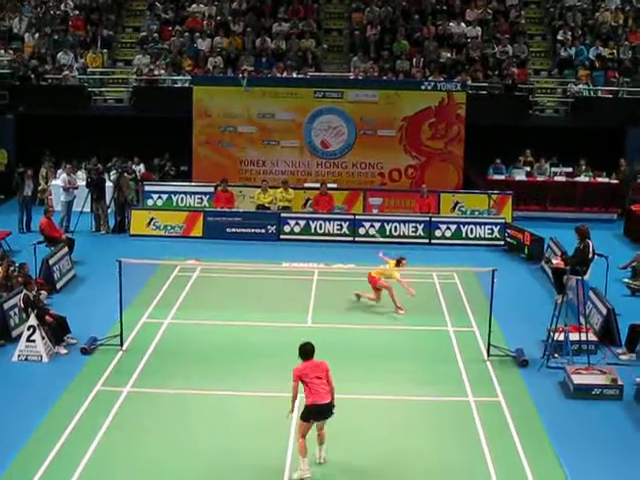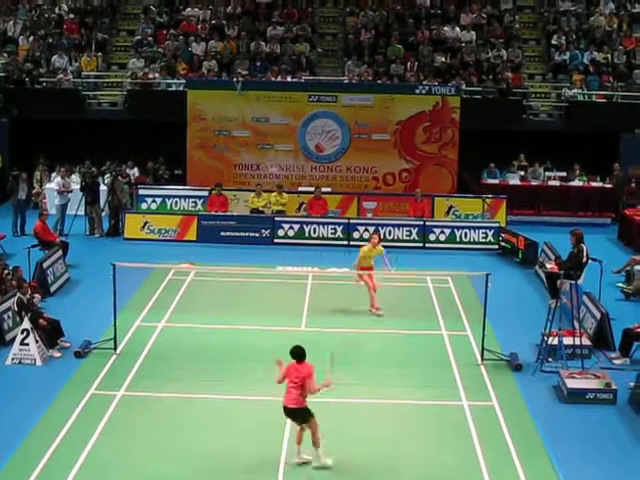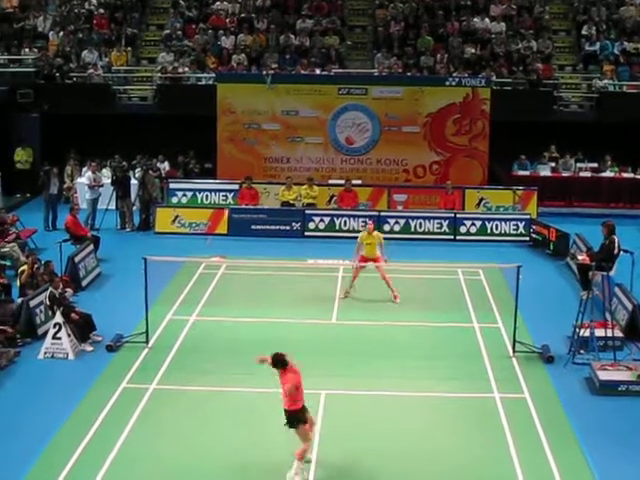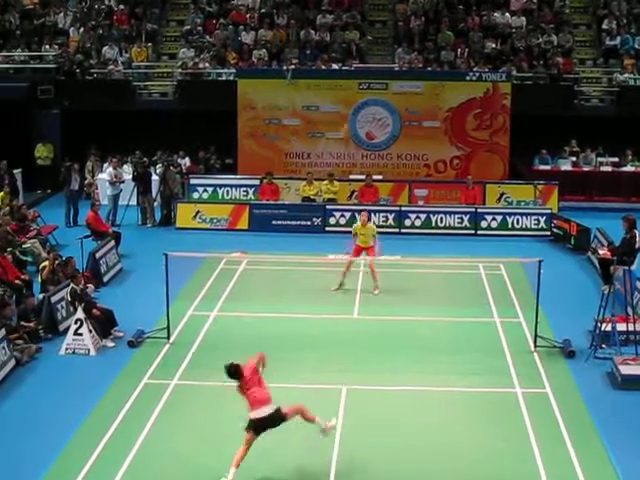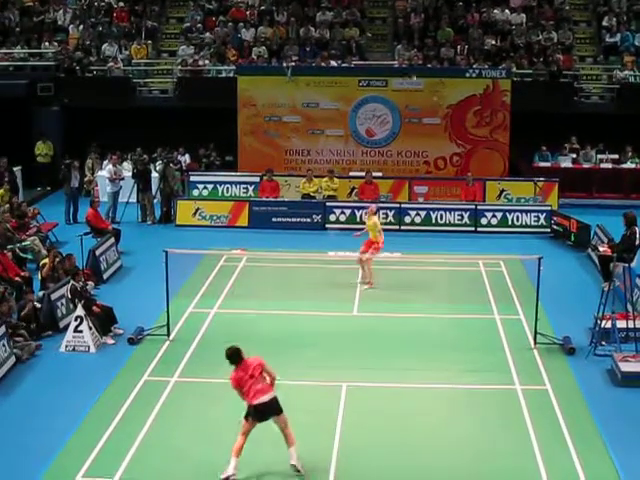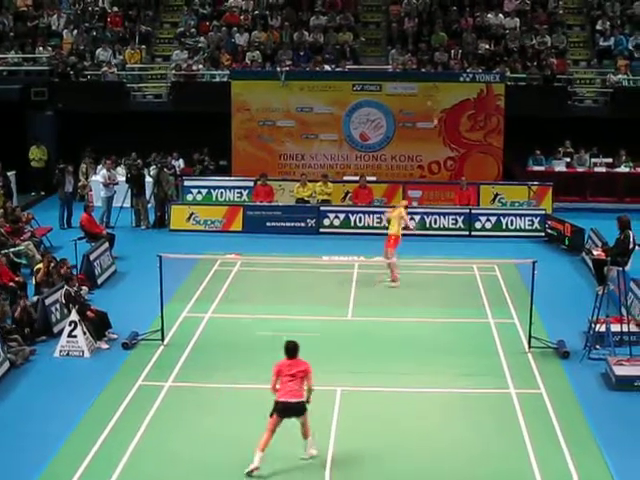
dt=0.4s
person 1, frame 1
left shoulder: (298, 370)
right shoulder: (323, 364)
left elbow: (295, 391)
right elbow: (331, 386)
left wrist: (292, 407)
right wrist: (333, 400)
left hip: (312, 406)
right hip: (326, 404)
left knee: (301, 436)
right knee: (320, 429)
right ankle: (321, 456)
person 1, frame 2
left shoulder: (290, 366)
right shoulder: (308, 369)
left elbow: (279, 381)
right elbow: (311, 391)
left wrist: (280, 367)
right wrist: (324, 385)
left hip: (287, 406)
right hip: (298, 408)
left knee: (302, 427)
right knee: (314, 431)
left ankle: (299, 457)
right ankle: (320, 460)
person 1, frame 3
left shoulder: (283, 370)
right shoulder: (290, 377)
right elbow: (288, 392)
left hip: (297, 406)
right hip: (294, 410)
left knee: (311, 423)
right knee: (307, 442)
person 1, frame 4
left shoulder: (239, 387)
right shoulder: (250, 373)
right elbow: (260, 356)
right wrist: (263, 364)
left hip: (255, 419)
right hip: (271, 413)
left knee: (245, 446)
right knee: (300, 408)
right ankle: (324, 426)
person 1, frame 5
left shoulder: (234, 377)
right shoulder: (257, 361)
left elbow: (243, 396)
right elbow: (273, 377)
left hip: (255, 406)
right hip: (270, 400)
left knee: (243, 436)
right knee: (286, 429)
left ankle: (231, 469)
right ankle: (294, 460)
person 1, frame 6
left shoulder: (279, 365)
right shoulder: (305, 365)
left elbow: (273, 388)
right elbow: (309, 387)
right wrist: (308, 397)
left hip: (282, 402)
right hip: (298, 402)
left knee: (269, 433)
right knee: (304, 422)
left ankle: (256, 462)
right ankle: (308, 451)
